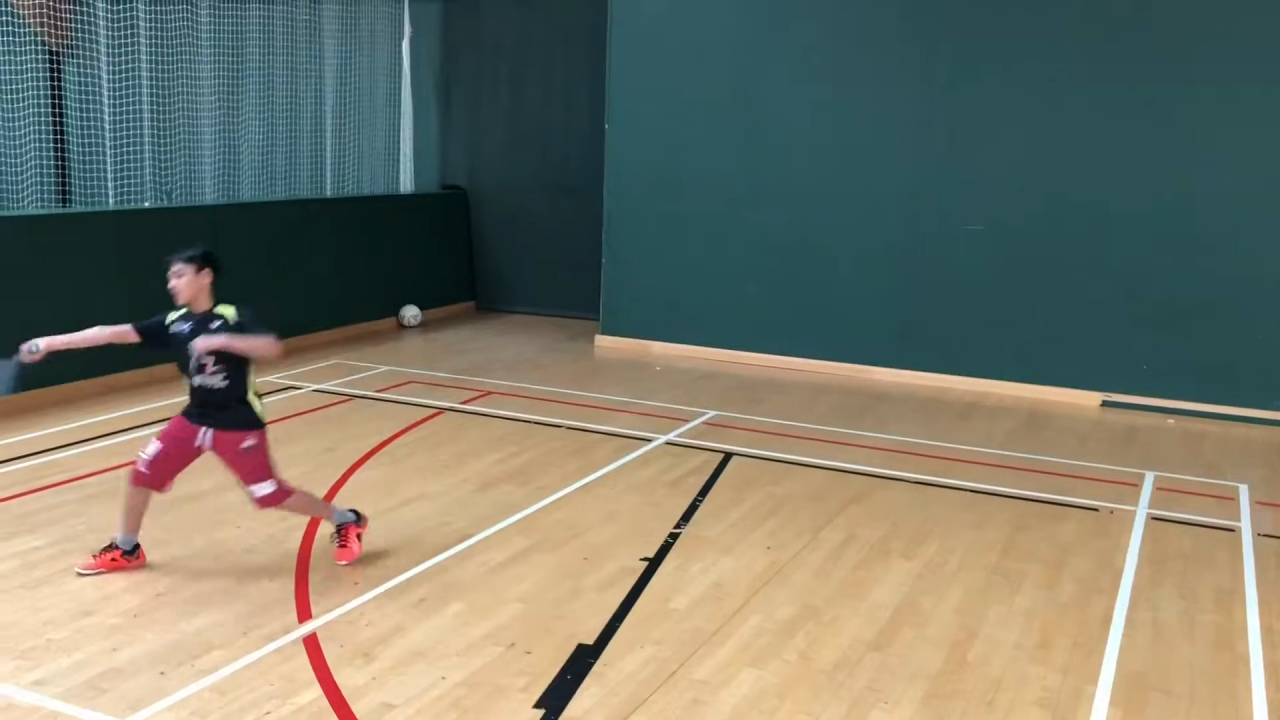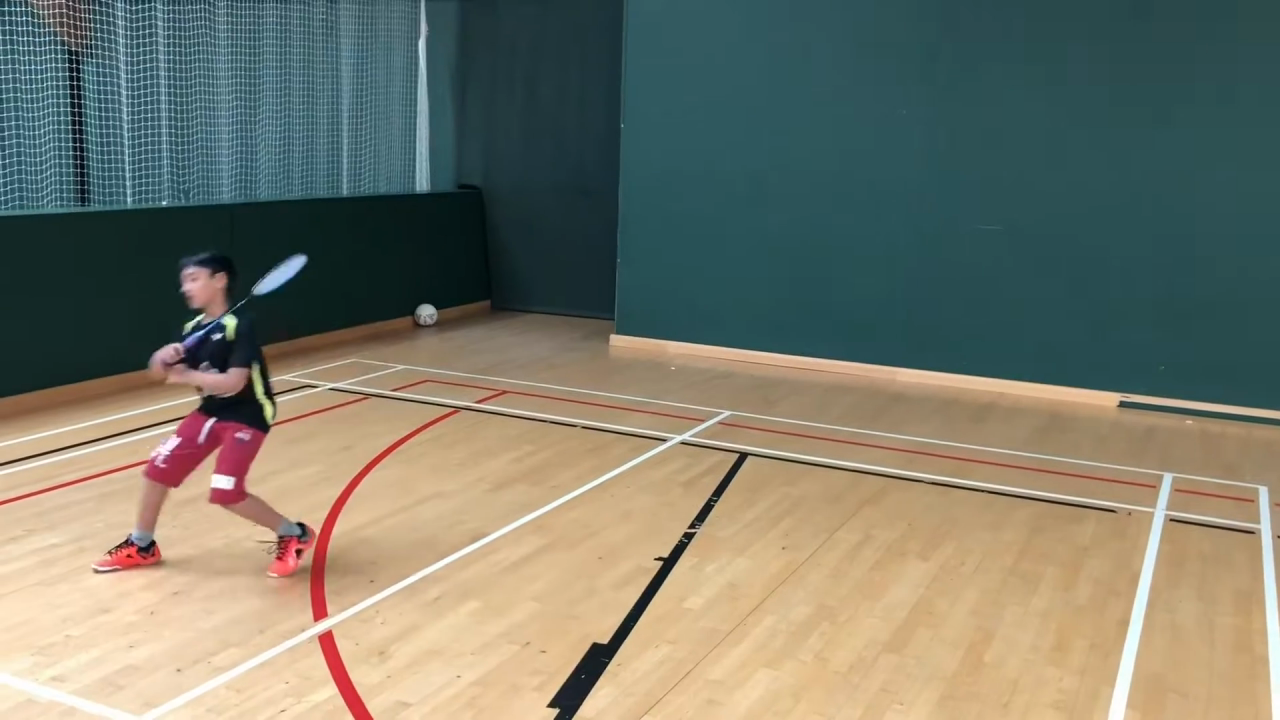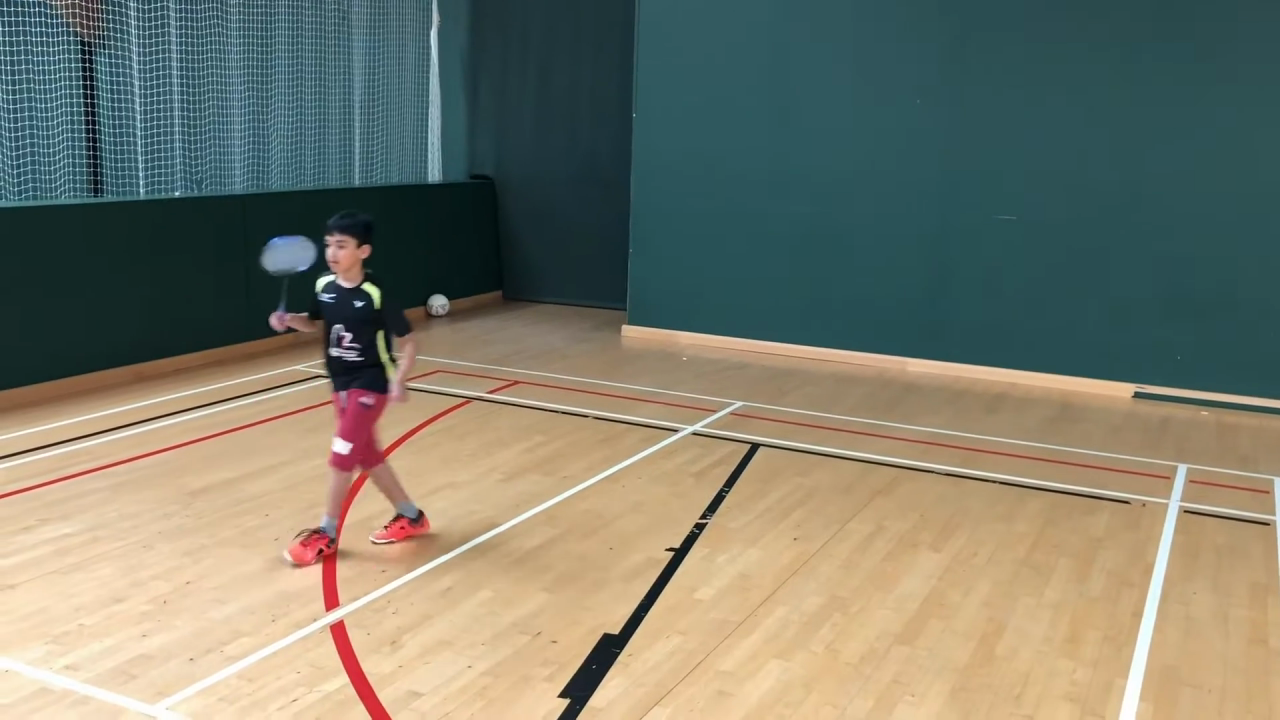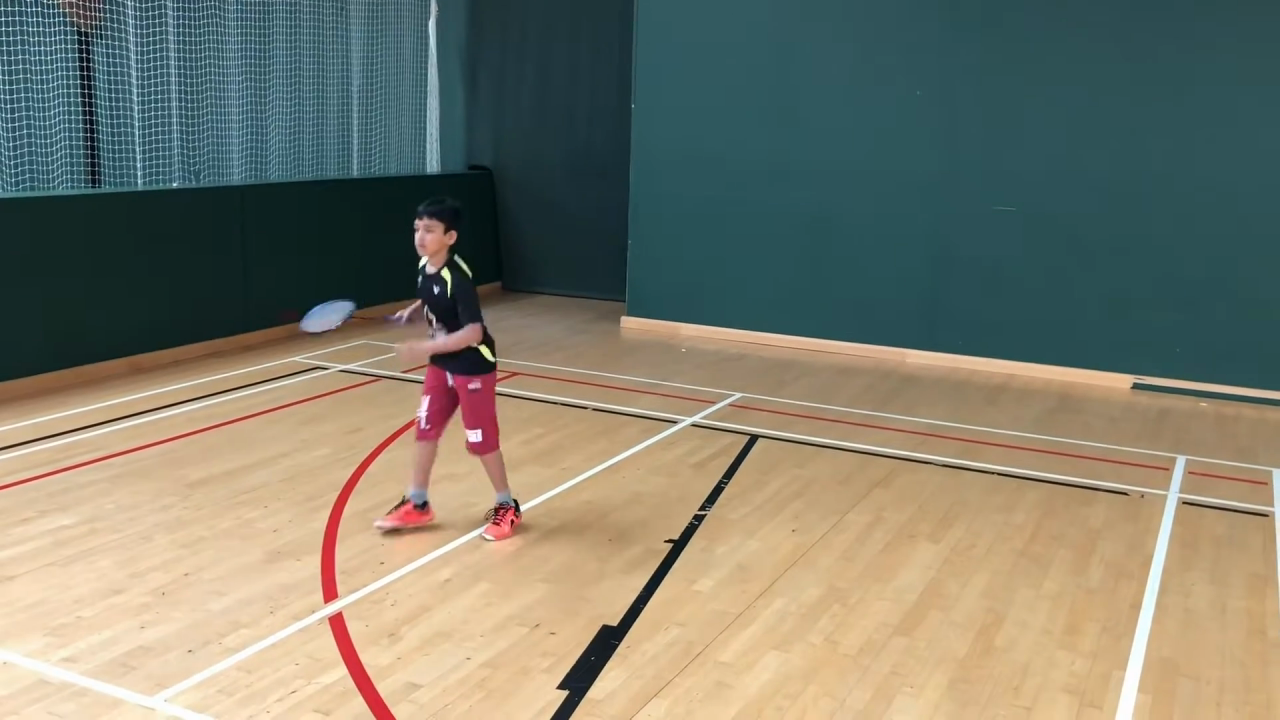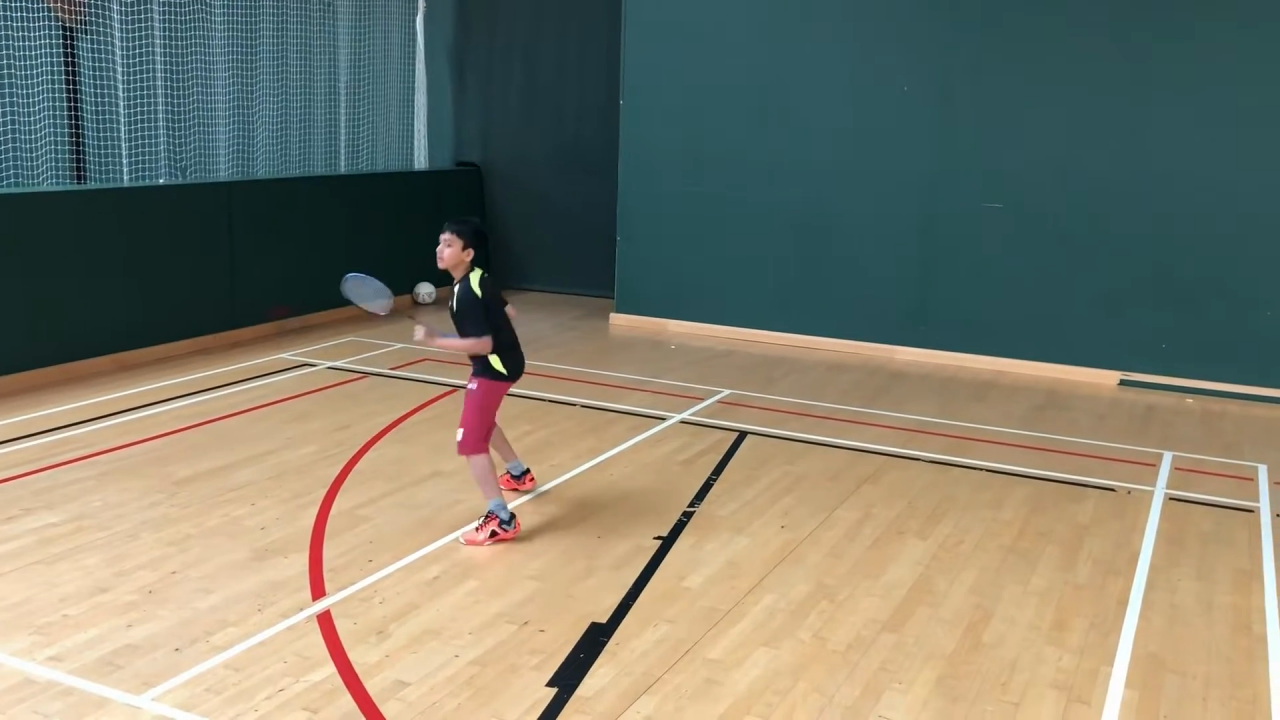
dt=0.4s
person 1, frame 1
left shoulder: (232, 318)
right shoulder: (170, 323)
left elbow: (272, 349)
right elbow: (114, 333)
left wrist: (223, 341)
right wrist: (51, 343)
left hip: (238, 422)
right hip: (196, 419)
left knee: (269, 492)
right knee: (143, 472)
left ankle: (347, 522)
right ankle: (126, 548)
person 1, frame 2
left shoulder: (239, 326)
right shoulder: (196, 327)
left elbow: (234, 383)
right elbow: (158, 371)
left wrist: (186, 376)
right wrist: (165, 356)
left hip: (247, 417)
right hip: (211, 412)
left knee: (226, 491)
right knee: (160, 469)
left ankle: (294, 535)
right ankle: (140, 545)
person 1, frame 3
left shoulder: (377, 296)
right shoulder: (324, 287)
left elbow: (408, 344)
right elbow: (314, 322)
left wrist: (399, 379)
right wrist: (288, 320)
left hip: (371, 386)
right hip: (342, 385)
left knee: (343, 457)
right knee: (365, 456)
left ankle: (325, 534)
right ankle: (411, 516)
person 1, frame 4
left shoulder: (458, 279)
right shoulder: (427, 269)
left elbow: (473, 334)
left wrist: (424, 347)
right wrist: (415, 308)
left hip: (475, 365)
right hip: (441, 364)
left knee: (480, 438)
right knee: (427, 429)
left ankle: (506, 506)
right ankle: (416, 504)
person 1, frame 5
left shoulder: (465, 293)
right shoulder: (478, 280)
left elbow: (482, 345)
right elbow: (507, 313)
left wrist: (434, 341)
left hip: (494, 370)
right hip: (504, 364)
left knee: (470, 442)
right knee: (481, 424)
left ankle: (500, 518)
right ankle: (519, 472)
